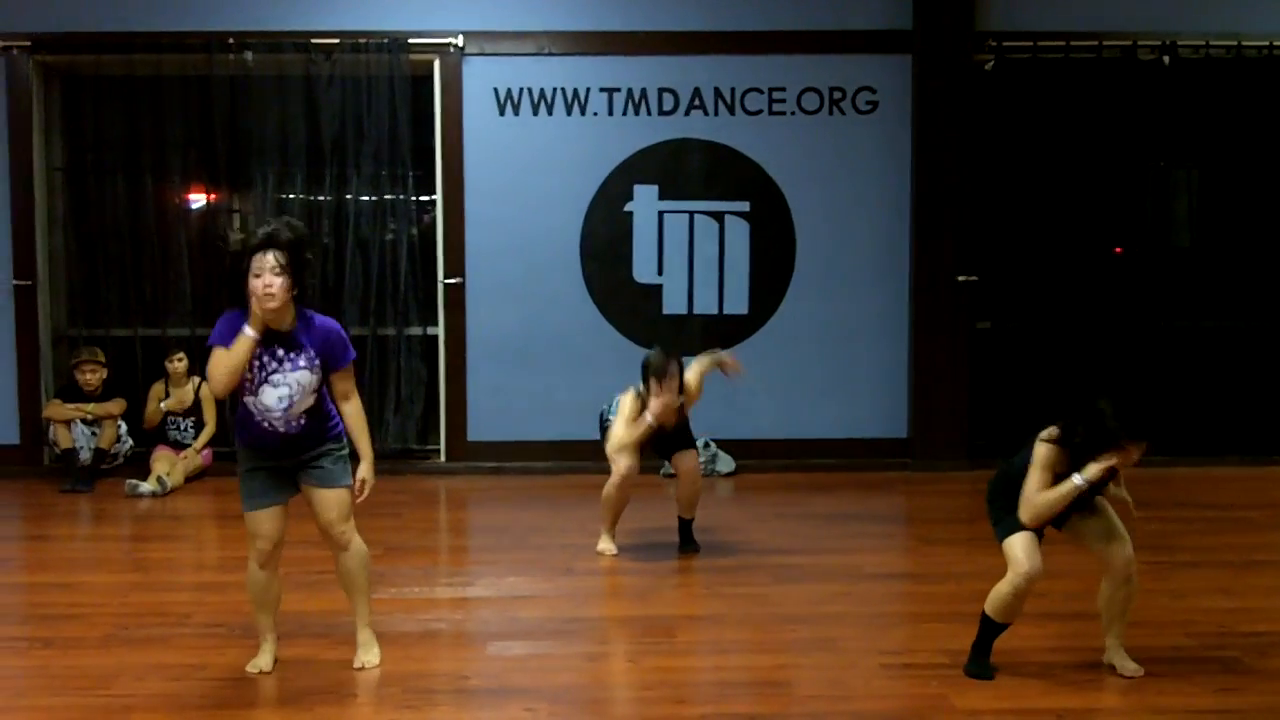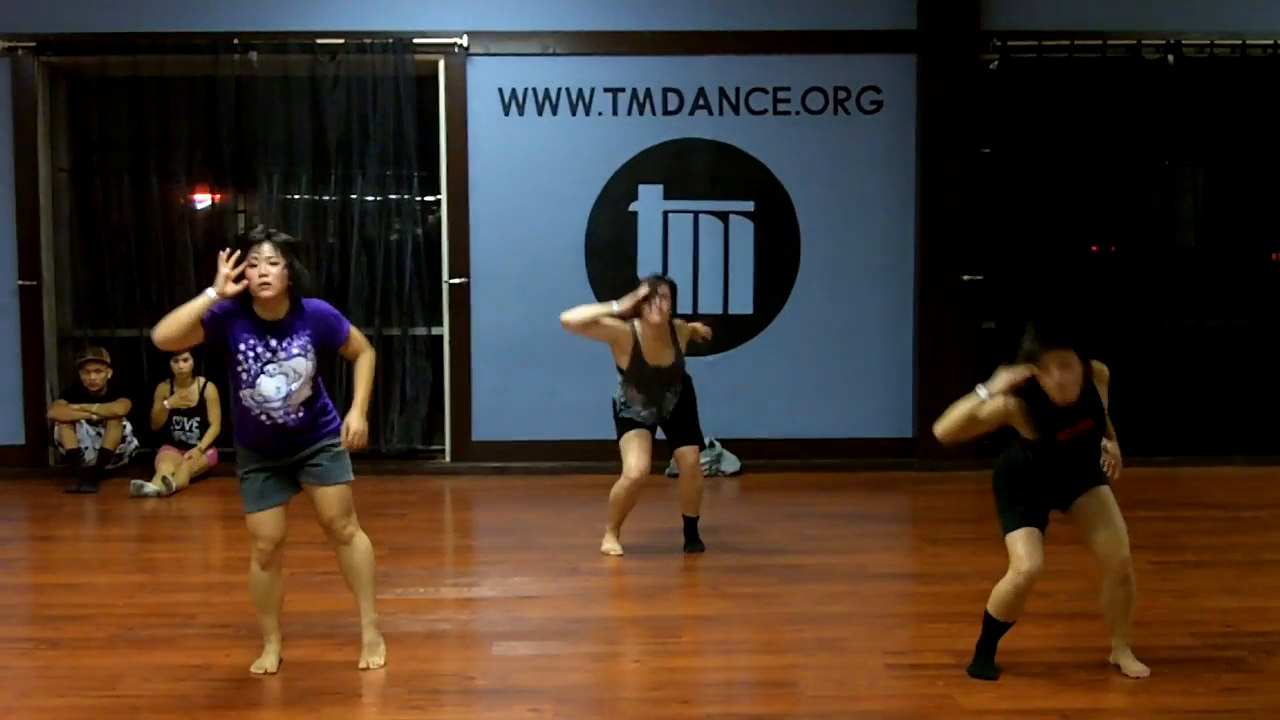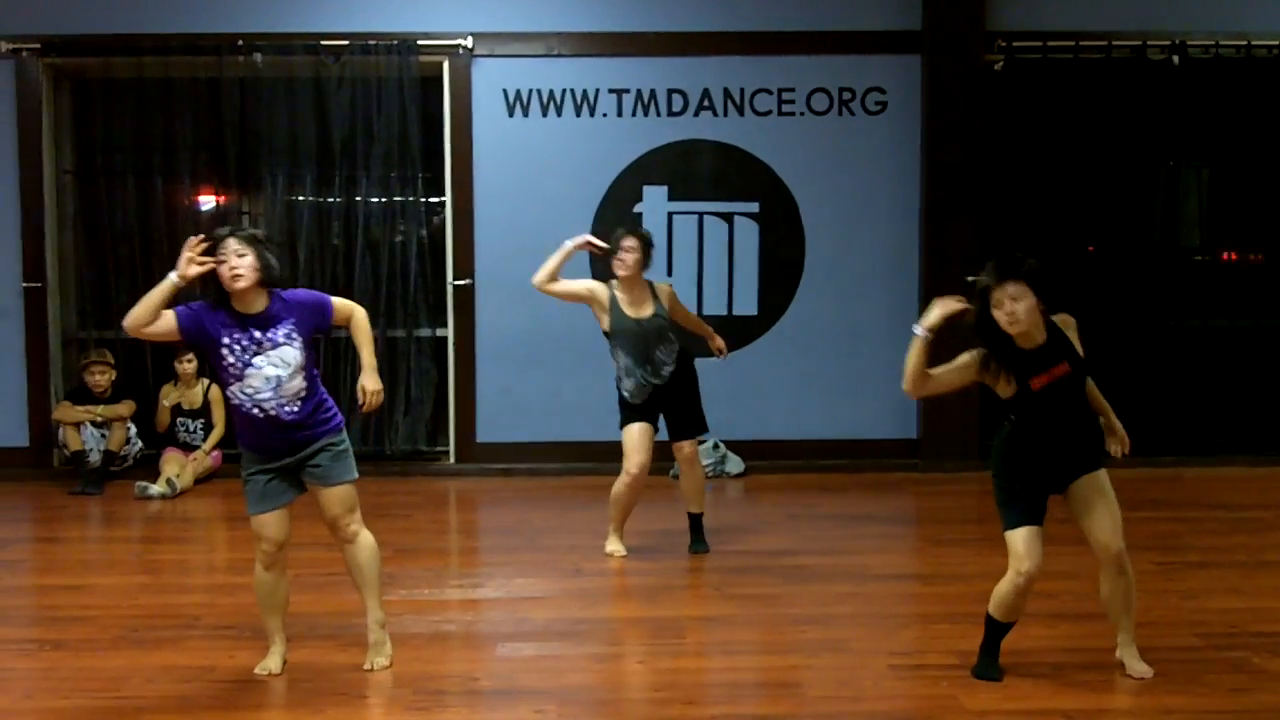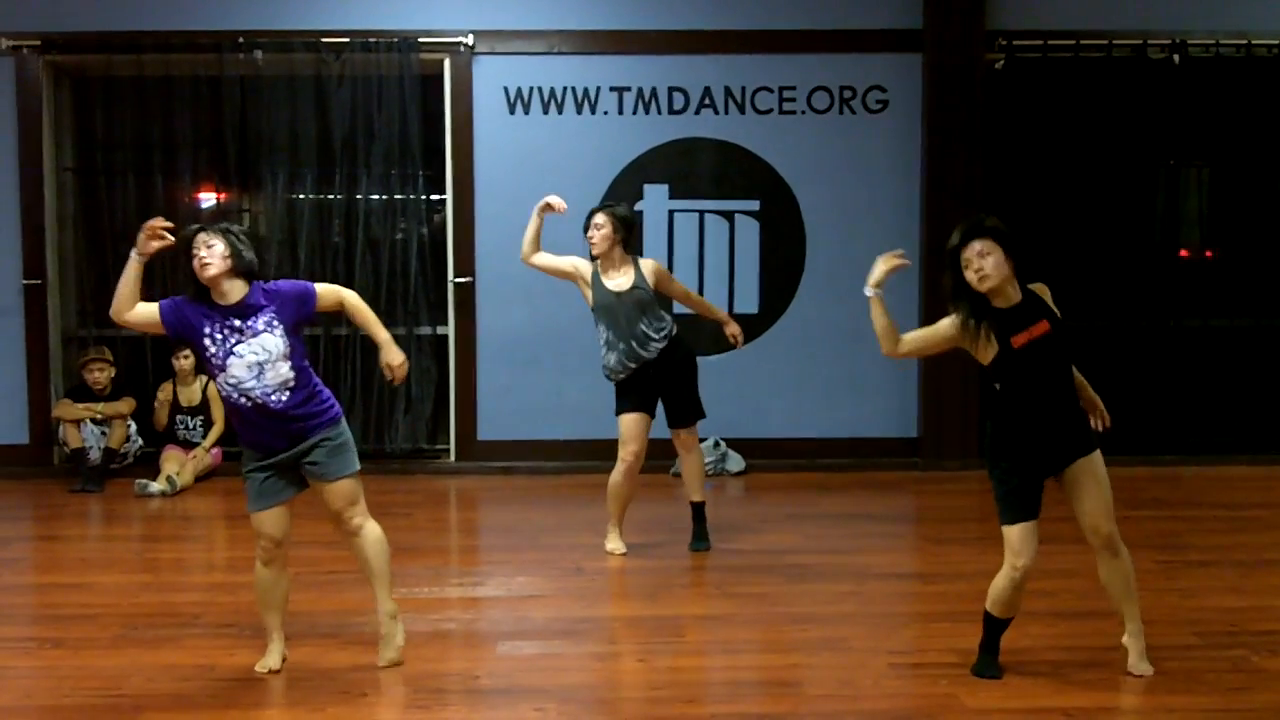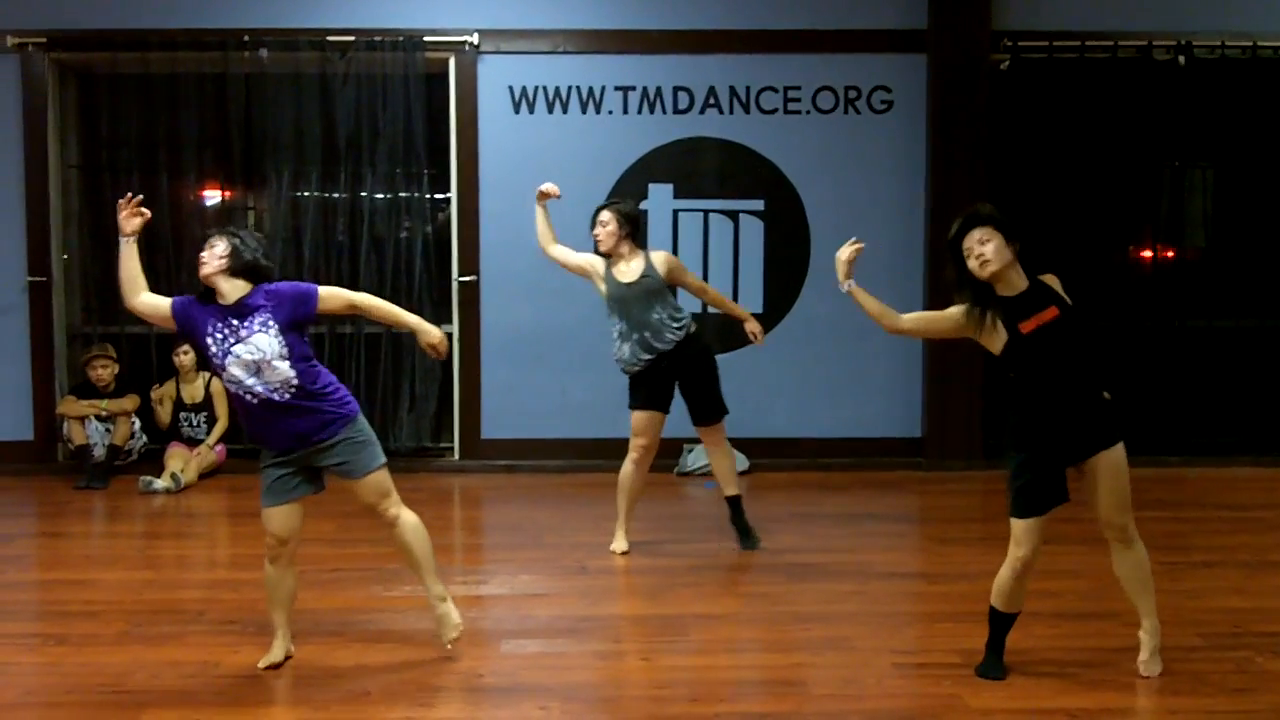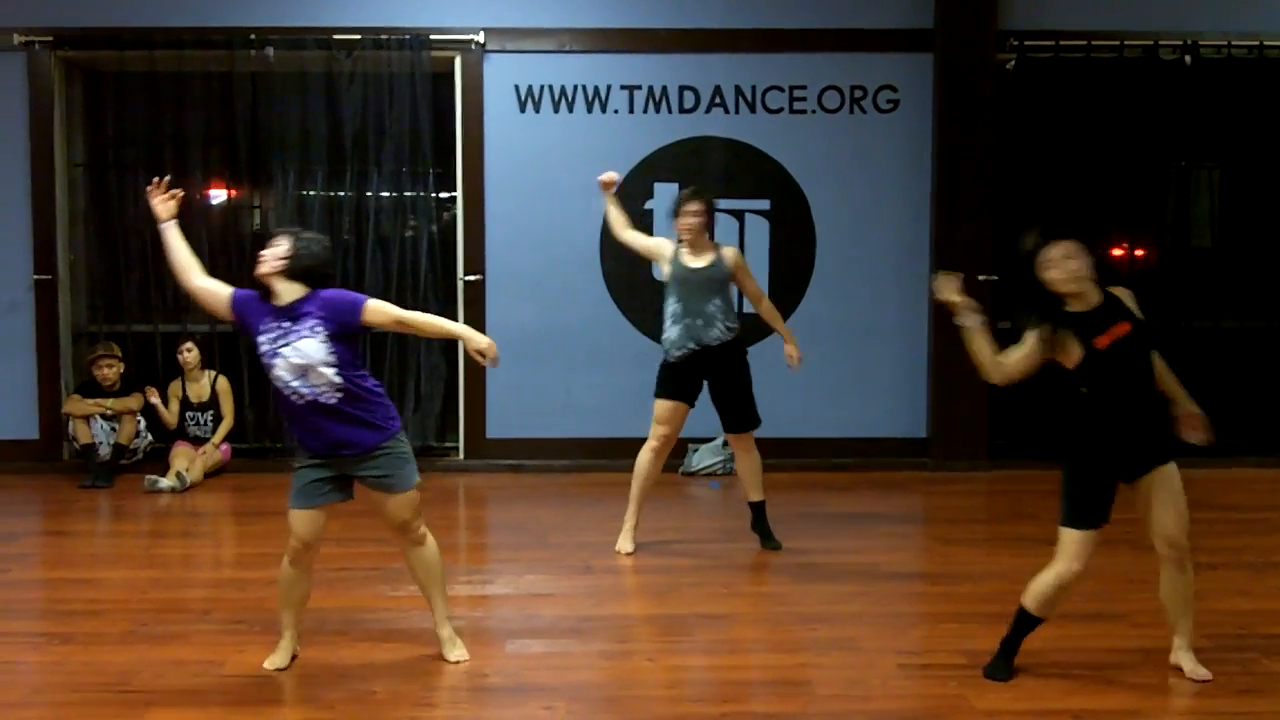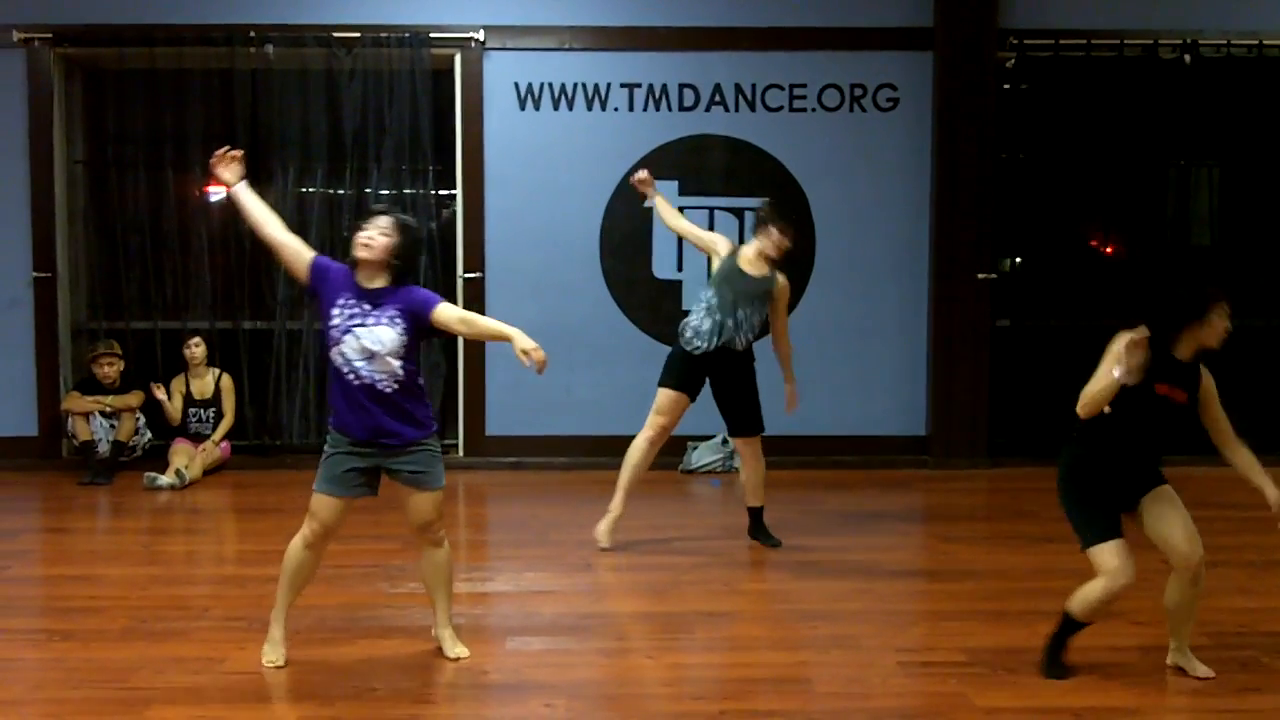
dt=0.3s
person 1, frame 1
left shoulder: (324, 332)
right shoulder: (234, 325)
left elbow: (347, 397)
right elbow: (220, 385)
left wrist: (366, 459)
right wrist: (255, 328)
left hip: (321, 447)
right hip: (260, 455)
left knee: (340, 534)
right knee: (264, 547)
left ankle: (364, 632)
right ankle: (267, 643)
person 1, frame 2
left shoulder: (317, 316)
right shoulder: (227, 318)
left elbow: (364, 353)
right elbow: (162, 338)
left wrist: (358, 409)
right wrist: (216, 293)
left hip: (319, 441)
right hip: (258, 453)
left knee: (343, 529)
right knee: (265, 547)
left ankle: (370, 630)
right ankle: (271, 644)
person 1, frame 3
left shoulder: (297, 305)
right shoulder: (208, 319)
left elbow: (354, 312)
right elbow: (136, 325)
left wrist: (370, 369)
right wrist: (177, 277)
left hip: (322, 437)
right hip: (262, 454)
left knee: (348, 526)
right knee: (269, 548)
left ankle: (377, 628)
right ankle: (276, 645)
person 1, frame 4
left shoulder: (280, 296)
right shoulder: (191, 313)
left elbow: (343, 296)
right elbow: (122, 313)
left wrist: (386, 344)
right wrist: (140, 255)
left hip: (319, 429)
right hip: (261, 449)
left knee: (354, 518)
right knee: (269, 545)
left ankle: (389, 618)
right ankle: (275, 643)
person 1, frame 5
left shoulder: (280, 298)
right shoulder: (198, 315)
left elbow: (352, 300)
right elbow: (136, 299)
left wrist: (418, 325)
right wrist: (128, 239)
left hip: (337, 425)
right hip: (279, 448)
left knee: (389, 509)
right knee: (278, 543)
left ankle: (440, 599)
right ankle: (281, 639)
person 1, frame 6
left shoulder: (332, 305)
right shoulder: (254, 310)
left elbow: (400, 318)
right elbow: (194, 281)
left wrist: (465, 332)
right wrist: (168, 223)
left hip: (377, 438)
right hip: (317, 452)
left knee: (411, 529)
right knee: (300, 546)
left ankle: (444, 628)
right ankle: (287, 641)
person 1, frame 7
left shoulder: (411, 299)
right shoulder: (332, 280)
left elbow: (461, 319)
right elbow: (276, 235)
left wrist: (514, 335)
right wrist: (238, 182)
left hip: (411, 438)
right hip: (348, 438)
left knee: (430, 530)
right knee: (316, 531)
left ankle: (443, 629)
right ankle: (276, 627)
person 2, frame 1
left shoulder: (1119, 442)
right shoulder: (1054, 447)
right elbow: (1029, 515)
left wrist: (1116, 485)
right wrist: (1084, 477)
left hip: (1076, 495)
right hip: (1024, 503)
left knee: (1123, 559)
right knee: (1025, 572)
left ankle: (1114, 648)
right ankle: (979, 653)
person 2, frame 2
left shoulder: (1098, 375)
right shoulder: (1018, 402)
right elbow: (943, 431)
left wrist: (1110, 441)
right wrist: (988, 391)
left hip: (1082, 475)
right hip: (1024, 483)
left knee: (1120, 562)
right knee: (1026, 570)
left ankle: (1121, 648)
right ankle: (984, 651)
person 2, frame 3
left shoulder: (1065, 327)
right shoulder: (989, 361)
right elbow: (916, 386)
left wrist: (1108, 415)
right wrist: (925, 328)
left hip: (1079, 452)
right hip: (1022, 466)
left knee: (1113, 552)
right knee: (1025, 569)
left ankle: (1126, 646)
right ankle: (988, 652)
person 2, frame 4
left shoulder: (1041, 296)
right shoulder: (969, 325)
right elbow: (893, 346)
left wrist: (1086, 392)
right wrist: (874, 288)
left hip: (1071, 433)
right hip: (1014, 448)
left knee: (1105, 536)
right knee: (1020, 563)
left ankle: (1134, 636)
right ankle: (987, 649)
person 2, frame 5
left shoulder: (1050, 285)
right shoulder: (978, 316)
right elbow: (898, 323)
right wrist: (848, 281)
left hip: (1095, 420)
right hip: (1038, 435)
left knee: (1120, 530)
right knee: (1022, 555)
left ankle: (1150, 631)
right ankle: (993, 650)
person 2, frame 6
left shoulder: (1123, 299)
right shoulder: (1055, 332)
right elbow: (999, 372)
left wrist: (1182, 402)
right wrist: (968, 315)
left hip: (1149, 438)
right hip: (1093, 449)
left knee: (1176, 548)
right knee: (1070, 565)
left ankle: (1183, 647)
right ankle: (1007, 650)
person 2, frame 7
left shoulder: (1199, 377)
right shoulder: (1133, 346)
left elbow: (1228, 442)
right elbow: (1084, 410)
right wrist: (1121, 371)
left hip: (1140, 472)
right hip: (1089, 472)
left knee: (1189, 559)
right knee: (1118, 576)
left ankle: (1178, 650)
right ankle: (1056, 643)
person 3, frame 1
left shoulder: (688, 391)
right shoulder: (632, 402)
left elbow: (704, 361)
right elbow: (614, 451)
left wrist: (723, 362)
right wrist: (649, 416)
right hip: (621, 422)
left knee: (690, 472)
right knee: (624, 472)
left ankle: (685, 532)
right ankle: (606, 533)
person 3, frame 2
left shoulder: (679, 331)
right shoulder: (623, 334)
right elbow: (567, 319)
left wrist: (697, 328)
right wrist: (617, 307)
left hip: (678, 402)
right hip: (635, 411)
left knee: (691, 464)
right knee: (635, 474)
left ankle: (691, 531)
right ankle: (611, 533)
person 3, frame 3
left shoulder: (662, 293)
right shoulder: (600, 294)
left elbow: (686, 318)
right elbow: (542, 282)
left wrist: (712, 336)
right wrist: (571, 247)
left hip: (677, 378)
right hip: (637, 392)
left knee: (688, 454)
right knee: (635, 468)
left ankle: (697, 530)
right ankle: (614, 534)
person 3, frame 4
left shoulder: (649, 268)
right shoulder: (584, 271)
left elbow: (686, 297)
right elbow: (529, 256)
left wrist: (725, 320)
right wrist: (539, 211)
left hip: (672, 359)
right hip: (632, 374)
left knee: (686, 440)
right knee: (630, 456)
left ankle: (699, 523)
right ankle: (613, 530)
person 3, frame 5
left shoulder: (660, 261)
right shoulder: (598, 269)
left elbow: (702, 290)
right elbow: (550, 247)
left wrist: (745, 317)
right wrist: (541, 205)
left hip: (688, 352)
right hip: (646, 366)
left knee: (713, 435)
right knee: (640, 449)
left ankle: (738, 516)
right ankle: (620, 529)
person 3, frame 6
left shoulder: (729, 257)
right shoulder: (666, 252)
left elbow: (759, 300)
right elbow: (622, 232)
left wrist: (787, 338)
right wrist: (610, 195)
left hip: (726, 354)
right hip: (682, 358)
left knee: (742, 440)
right knee: (659, 439)
left ankle: (760, 520)
right ankle: (630, 525)
person 3, frame 7
left shoulder: (779, 283)
right shoulder: (725, 249)
left elbow: (780, 333)
right elbow: (679, 223)
left wrist: (789, 378)
right wrist: (651, 193)
left hip: (736, 360)
right hip: (693, 350)
left knee: (749, 445)
right knee: (656, 429)
left ankle: (756, 523)
right ankle: (614, 511)
